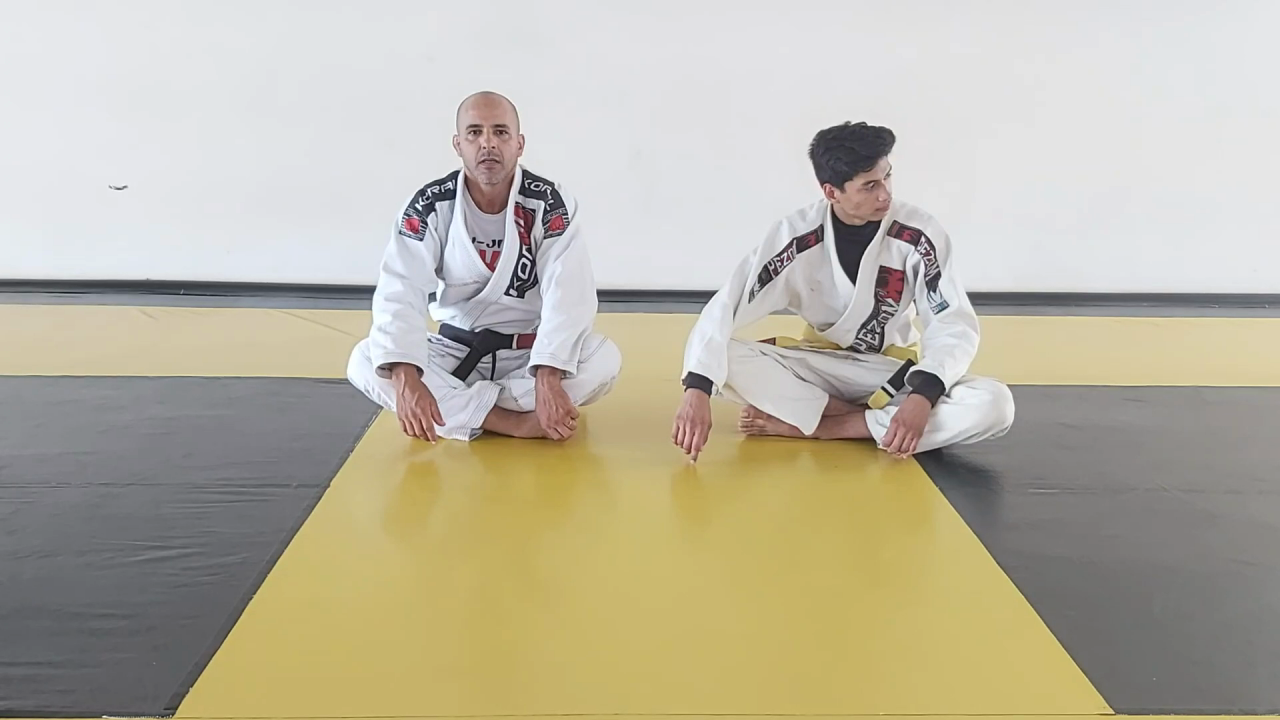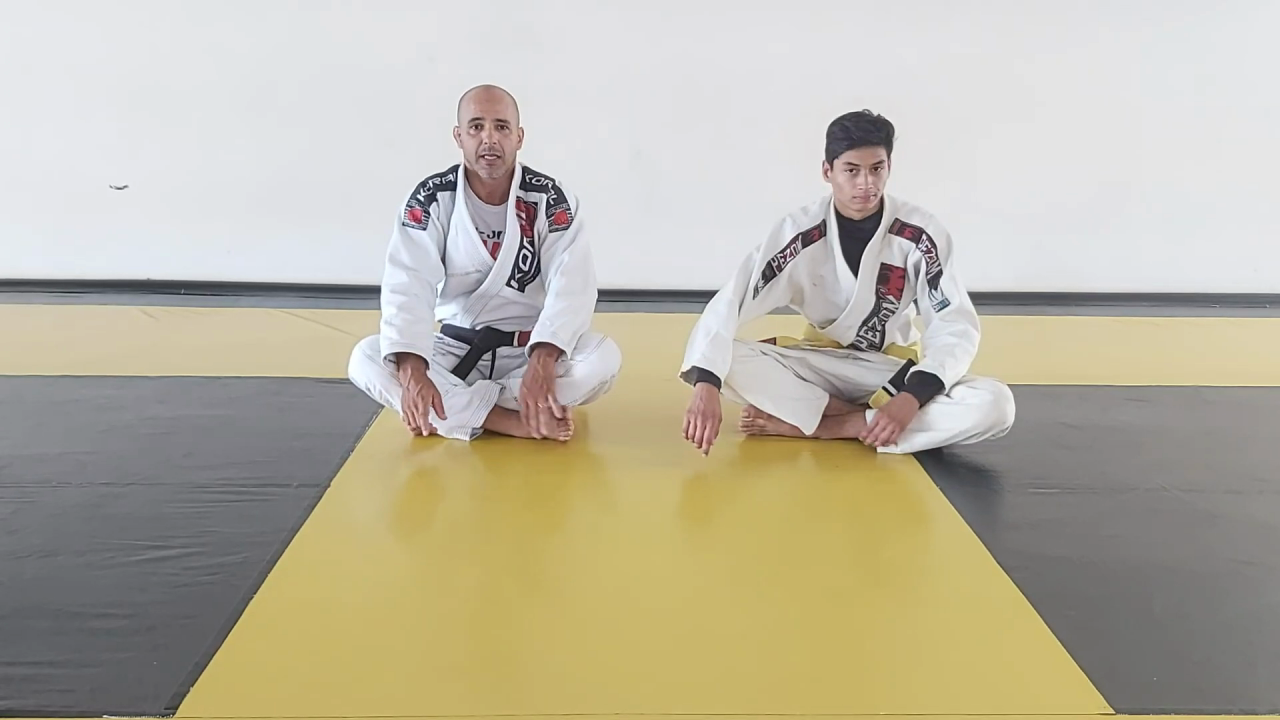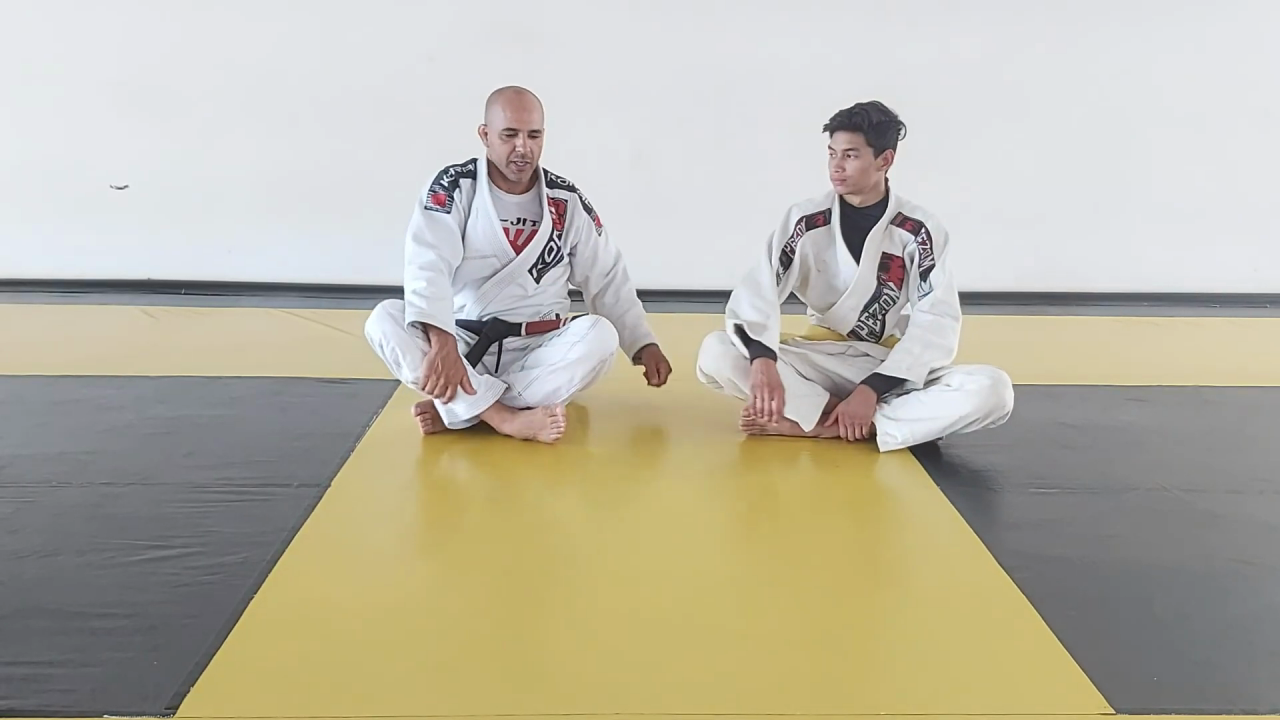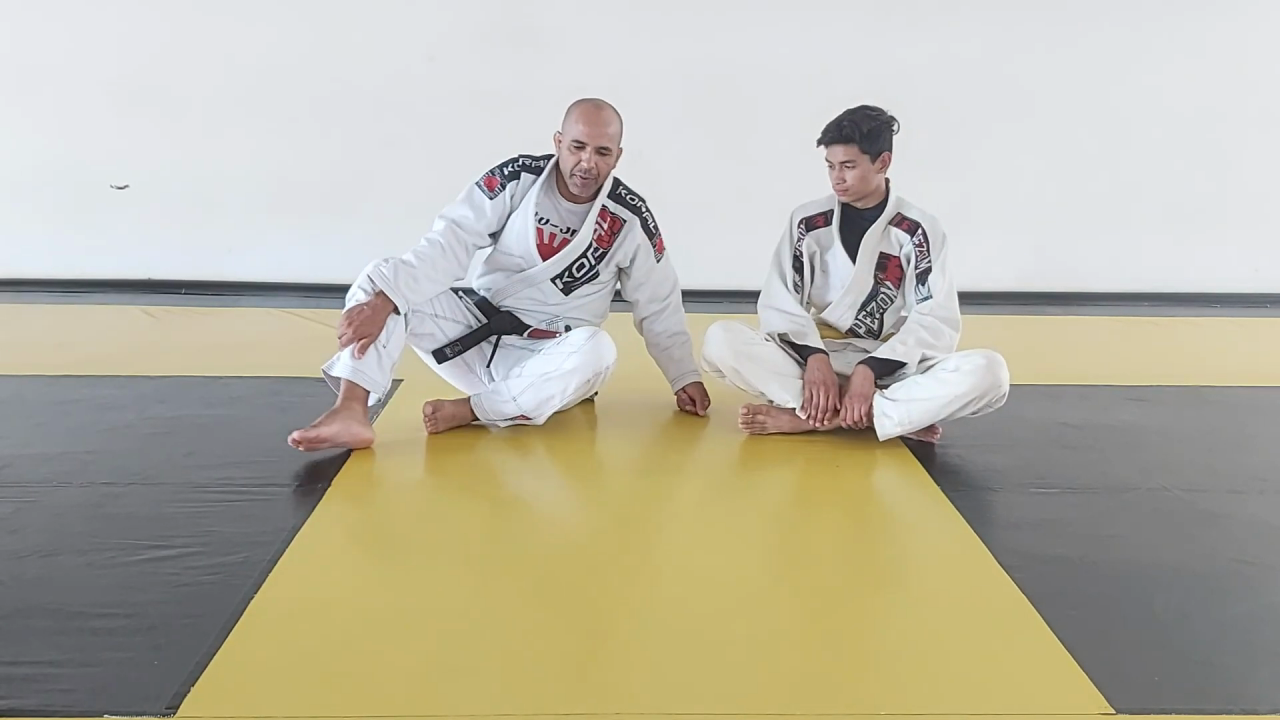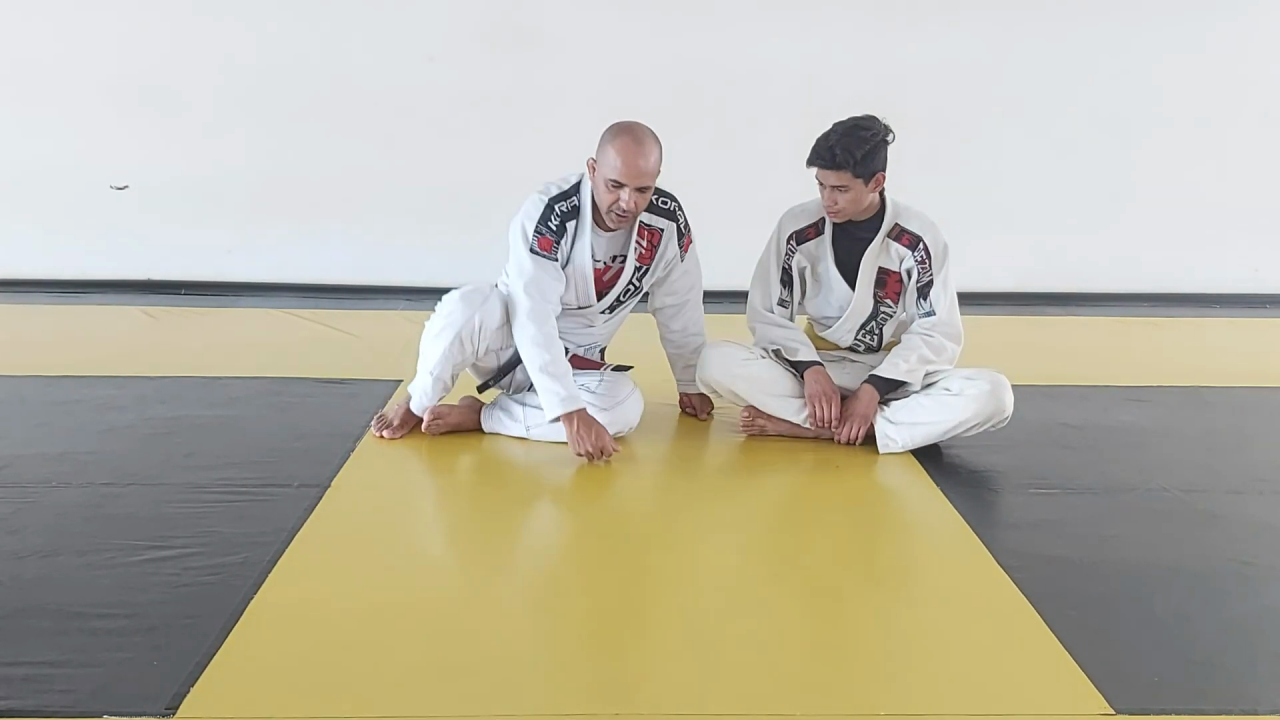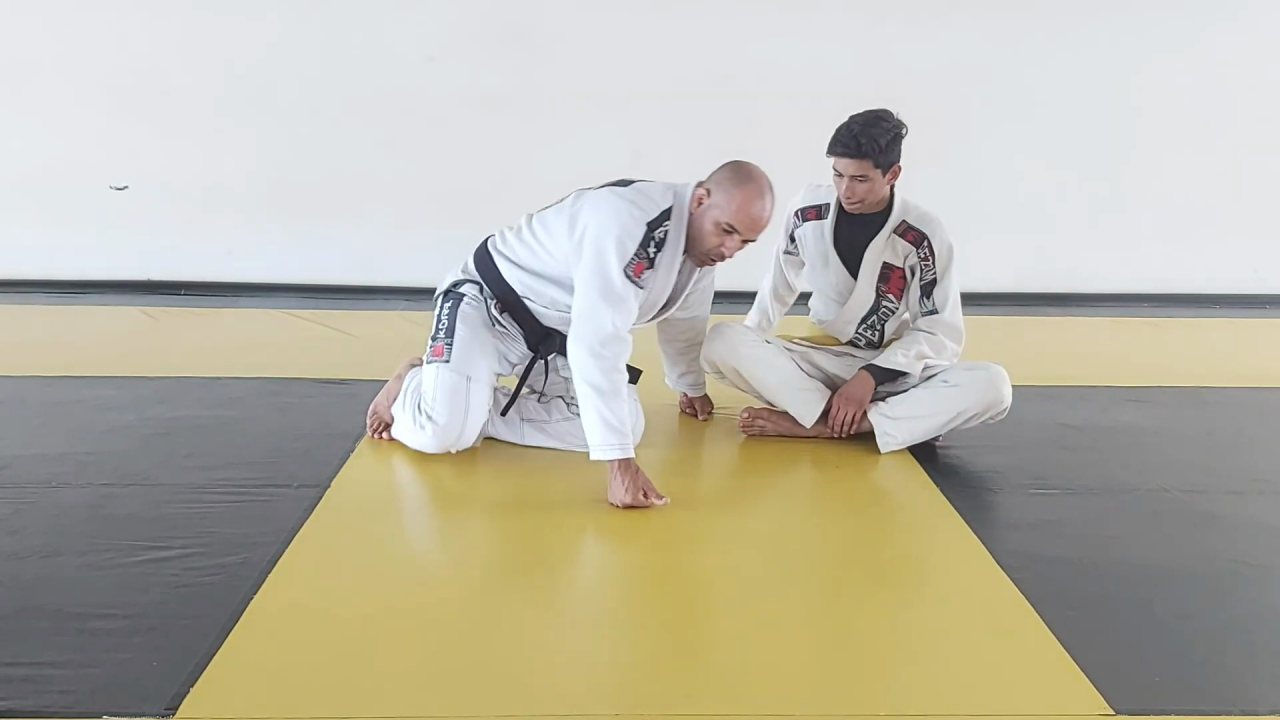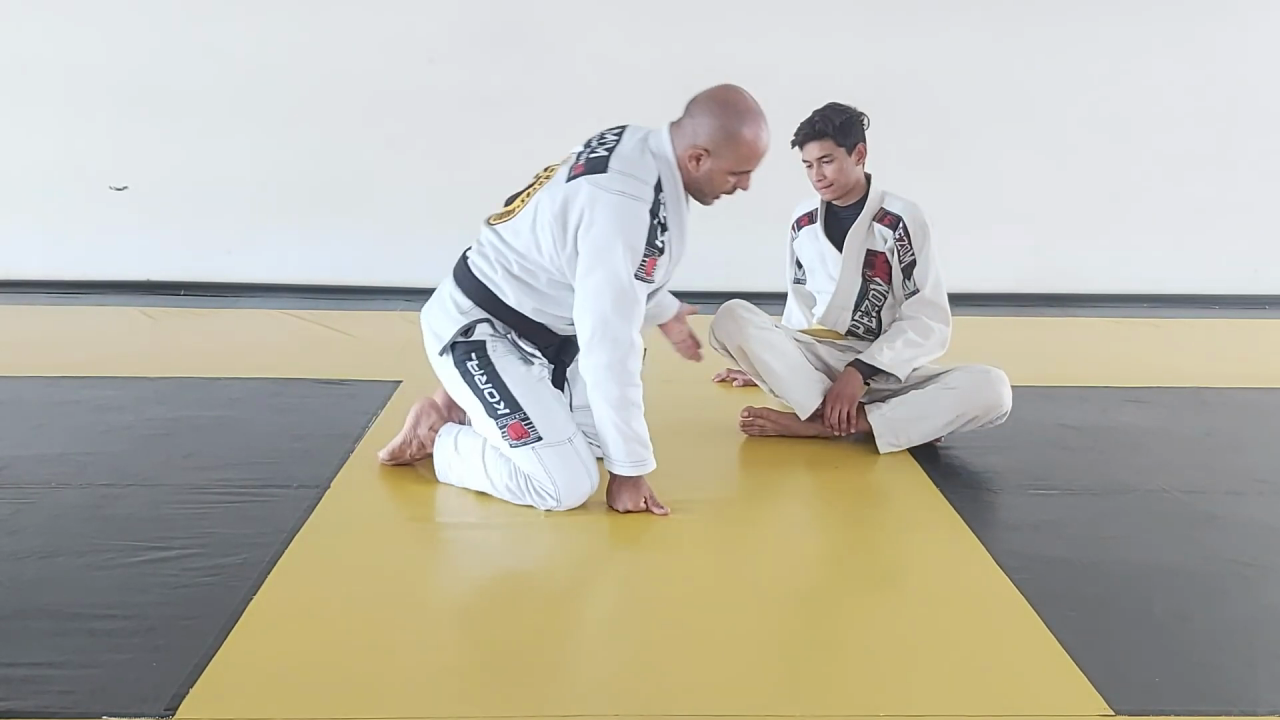
dt=0.7s
person 1, frame 1
left shoulder: (551, 204)
right shoulder: (429, 207)
left elbow: (568, 297)
right elbow: (399, 294)
left wrist: (549, 380)
right wrist: (406, 380)
left hip: (530, 352)
right hip: (456, 350)
left knee: (603, 360)
right knee: (365, 362)
left ankle: (454, 410)
right ankle: (515, 421)
person 1, frame 2
left shoulder: (551, 199)
right shoulder: (430, 200)
left elbow: (572, 287)
right elbow: (407, 287)
left wrist: (543, 363)
right wrist: (413, 372)
left hip: (532, 350)
right hip: (457, 349)
left knee: (603, 359)
right knee: (367, 361)
left ankle: (456, 413)
right ankle: (512, 422)
person 1, frame 3
left shoulder: (568, 201)
right shoulder: (453, 188)
left elbow: (607, 278)
right elbow: (428, 270)
left wrist: (644, 343)
right wrist: (441, 342)
left hip: (540, 352)
right hip: (465, 348)
left knee: (601, 336)
right knee: (386, 320)
left ankle: (456, 410)
right ankle: (505, 417)
person 1, frame 4
left shoulder: (630, 218)
right shoulder: (516, 178)
left elbow: (659, 306)
right elbow: (447, 243)
left wrist: (686, 377)
right wrist: (384, 299)
left hip: (546, 361)
right hip: (475, 333)
left knee: (596, 351)
right knee: (380, 279)
left ankle: (472, 411)
right ankle: (351, 414)
person 1, frame 5
left shoulder: (668, 219)
right shoulder: (546, 211)
left elbow: (679, 305)
right elbow: (532, 319)
left wrist: (689, 384)
right wrist: (572, 413)
left hip: (575, 360)
right hip: (511, 334)
left knee: (624, 407)
right knee: (471, 304)
left ankle: (479, 417)
right ankle: (416, 406)
person 1, frame 6
left shoulder: (707, 237)
right shoulder: (627, 217)
left elbow: (684, 318)
right elbow: (598, 345)
left wrist: (691, 387)
right wrist: (621, 465)
left hip: (553, 335)
right hip: (488, 302)
left knee: (626, 425)
right knee: (444, 430)
left ankle: (481, 410)
right ankle: (411, 388)
person 1, frame 7
left shoulder: (640, 146)
right shoulder: (625, 201)
right elbow: (611, 348)
left wrist: (664, 311)
right wrist: (630, 471)
left hip: (536, 326)
right hip: (479, 333)
left knee: (605, 436)
right knee: (566, 487)
left ankle: (467, 408)
right ankle: (440, 432)
person 2, frame 1
left shoulder: (919, 233)
right shoulder: (796, 234)
left elbow: (953, 325)
right elbow: (725, 308)
left wrist: (922, 398)
right wrist: (697, 392)
left hip: (892, 373)
right hip: (819, 368)
left knee: (994, 404)
right knee: (726, 360)
left ankle: (806, 425)
person 2, frame 2
left shoulder: (921, 232)
right shoulder: (799, 231)
left elbow: (954, 324)
right elbow: (730, 304)
left wrist: (914, 396)
right wrist: (706, 384)
left hip: (892, 371)
right hip: (819, 367)
left knee: (994, 405)
right knee: (728, 361)
left ankle: (813, 424)
person 2, frame 3
left shoulder: (920, 229)
right shoulder: (804, 220)
left elbow: (935, 322)
right elbow: (758, 291)
left wrist: (871, 389)
right wrist: (763, 359)
left hip: (891, 368)
right hip: (821, 361)
left knee: (992, 391)
right knee: (717, 354)
left ankle: (818, 424)
person 2, frame 4
left shoulder: (920, 230)
right shoulder: (806, 220)
left elbow: (935, 323)
right elbow: (779, 303)
left wrist: (870, 369)
right wrist: (814, 358)
left hip: (892, 365)
right hip: (817, 356)
left knee: (987, 373)
right knee: (720, 340)
left ankle: (810, 416)
person 2, frame 5
left shoulder: (919, 238)
right shoulder: (797, 226)
left elbow: (935, 333)
right elbow: (767, 314)
left wrist: (874, 388)
right wrist: (810, 370)
left hip: (892, 372)
right hip: (816, 365)
left knee: (992, 395)
right knee: (716, 365)
left ankle: (817, 425)
person 2, frame 6
left shoulder: (924, 234)
right shoulder: (807, 209)
left elbow: (939, 334)
right elbow: (783, 270)
left wrist: (871, 377)
right wrist: (753, 328)
left hip: (892, 368)
right hip: (821, 358)
left knee: (992, 386)
right knee: (721, 342)
left ankle: (814, 422)
person 2, frame 7
left shoulder: (903, 220)
right shoulder: (803, 220)
left elbow: (928, 322)
left wrist: (858, 372)
right wrist: (771, 363)
left hip: (888, 368)
right hip: (819, 359)
left knee: (991, 392)
right knee: (731, 318)
left ankle: (821, 424)
